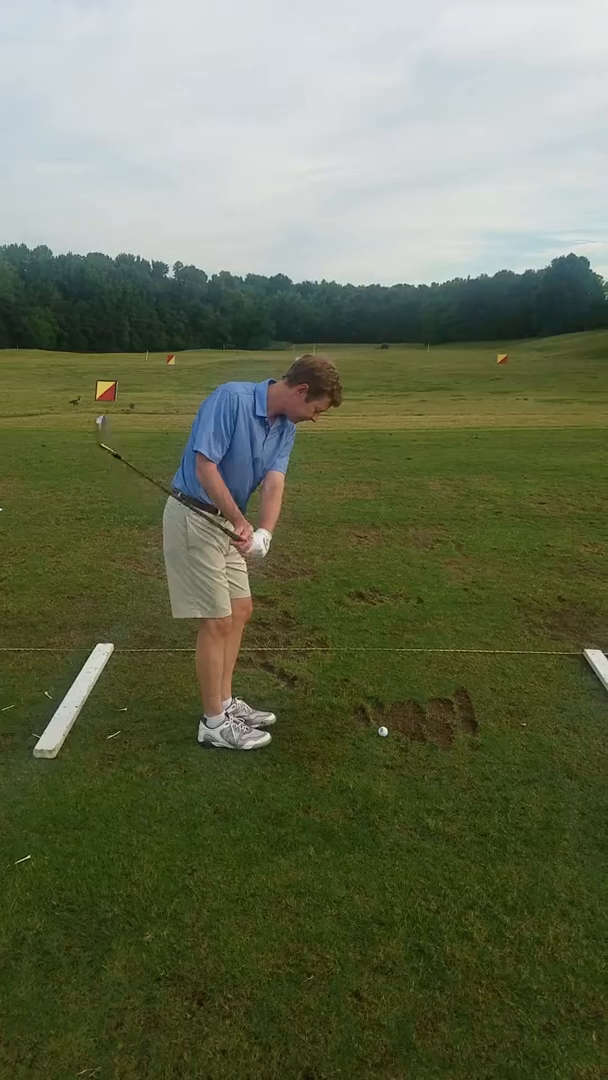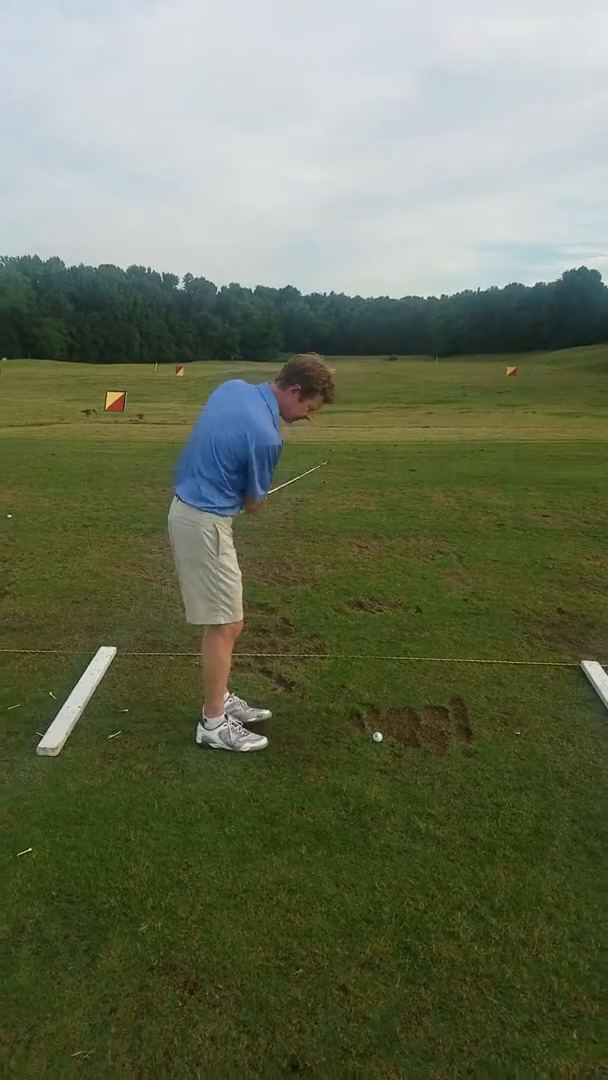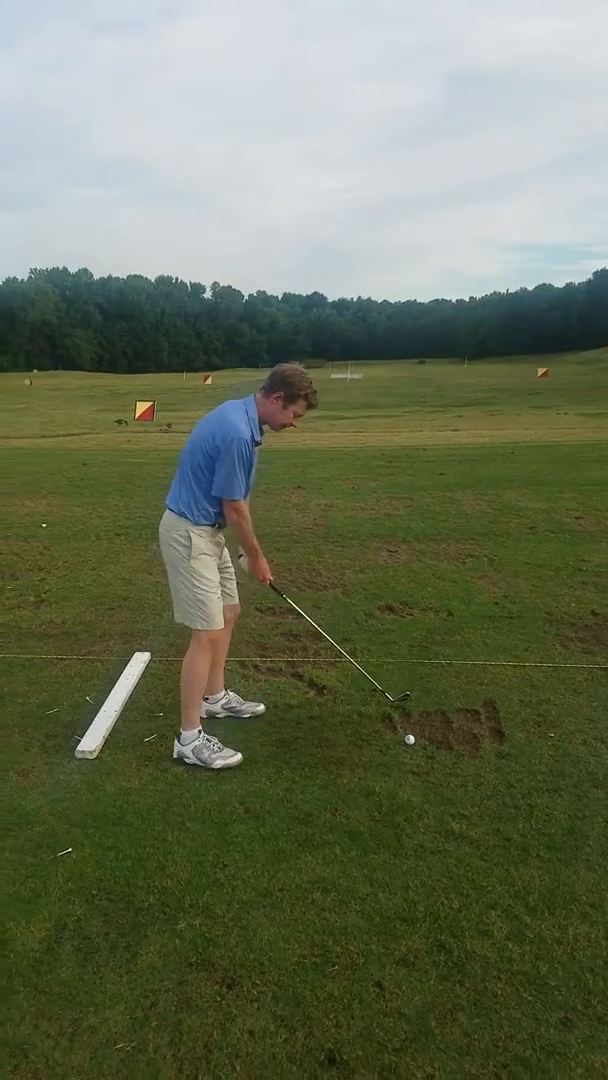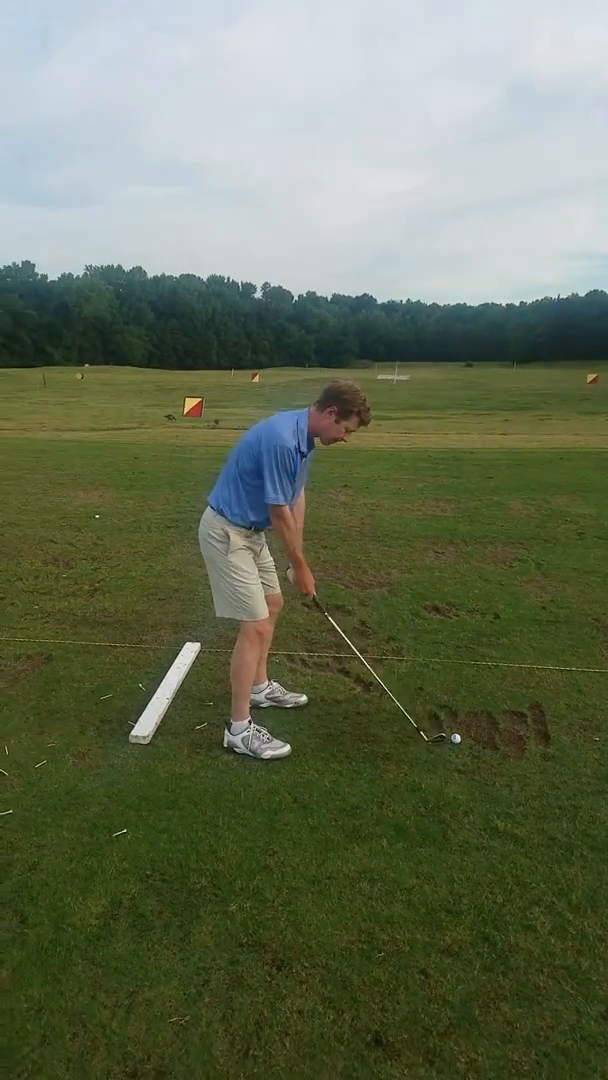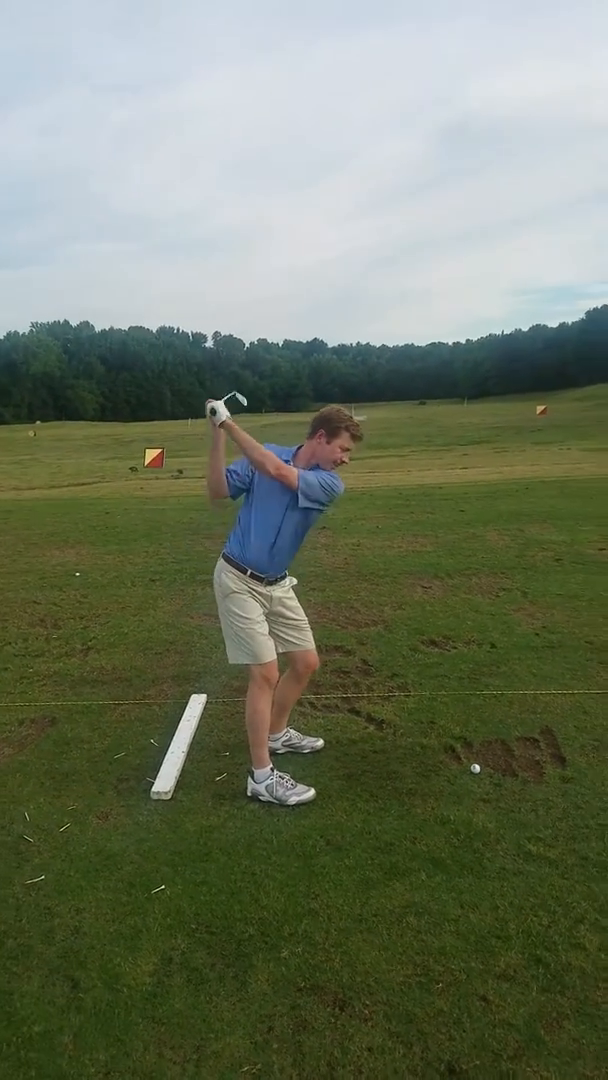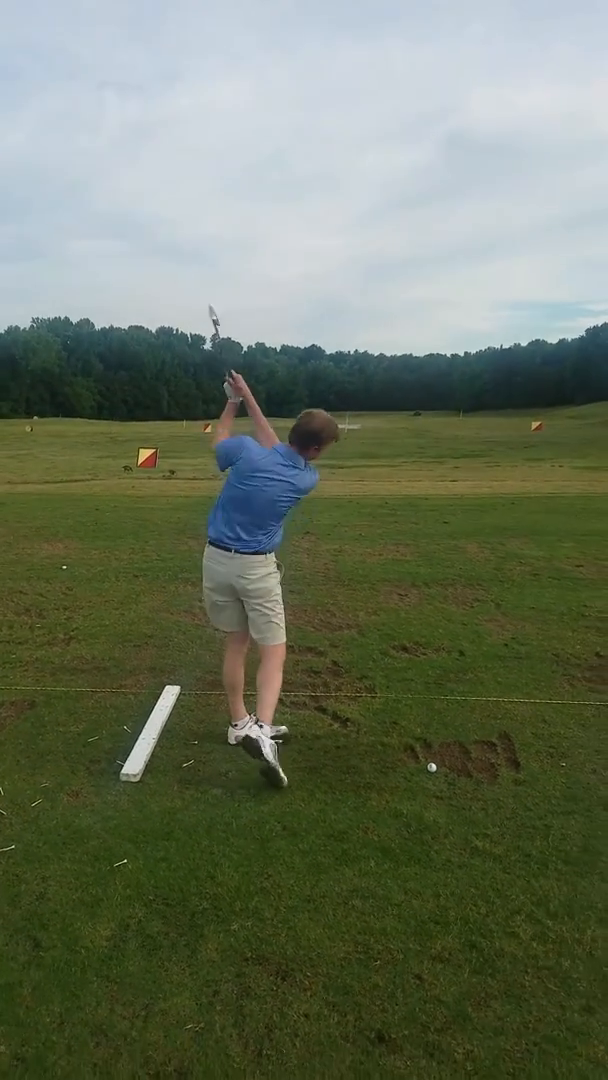
dt=0.7s
person 1, frame 1
left shoulder: (285, 427)
right shoulder: (231, 398)
left elbow: (274, 484)
right elbow: (205, 468)
left wrist: (264, 532)
right wrist: (240, 522)
left hip: (224, 520)
right hip: (195, 519)
left knee: (239, 611)
right knee: (217, 621)
left ankle: (224, 702)
right ankle: (214, 722)
person 1, frame 2
left shoulder: (233, 387)
right shoulder: (265, 436)
right elbow: (252, 500)
right wrist: (247, 499)
left hip: (188, 509)
right hip: (206, 524)
left knee: (219, 616)
right knee: (226, 624)
left ankle: (219, 699)
right ankle: (214, 723)
person 1, frame 3
left shoulder: (238, 413)
right shoulder: (238, 433)
right elbow: (234, 507)
right wrist: (256, 557)
left hip: (205, 529)
right hip: (190, 534)
left knee: (229, 612)
right knee: (210, 634)
left ankle: (214, 696)
right ankle: (190, 736)
person 1, frame 4
left shoulder: (305, 438)
right shoulder: (280, 438)
left elbow: (295, 498)
right elbow: (278, 511)
left wrist: (298, 558)
right wrist: (300, 566)
left hip: (251, 530)
right hip: (226, 532)
left knee: (271, 604)
right knee: (255, 625)
left ankle: (259, 686)
right ankle: (239, 728)
person 1, frame 5
left shoulder: (330, 484)
right shoulder: (268, 453)
left elbow: (276, 471)
right elbow: (218, 492)
left wrist: (230, 424)
right wrist: (217, 433)
left hip: (276, 585)
right hip: (237, 579)
left knee: (307, 663)
right knee: (265, 673)
left ankle: (276, 733)
right ankle: (261, 776)
person 1, frame 6
left shoulder: (246, 451)
right shoulder: (307, 480)
left elbow: (219, 443)
left wrist: (235, 399)
right wrist: (248, 397)
left hip: (216, 558)
right hip: (257, 567)
left knee: (235, 643)
right knee: (273, 652)
left ankle: (241, 723)
right ankle: (261, 729)
